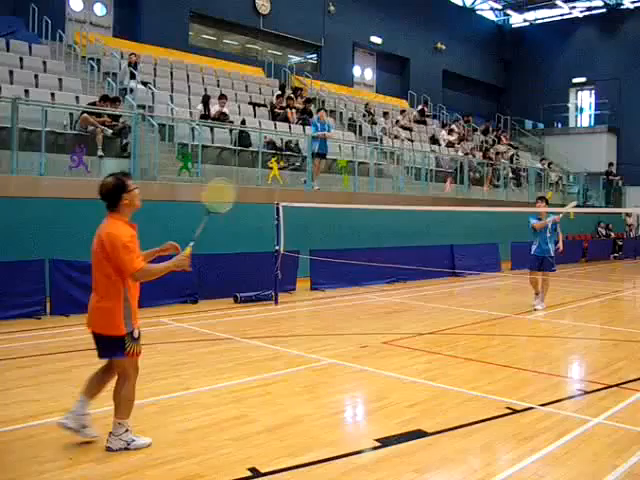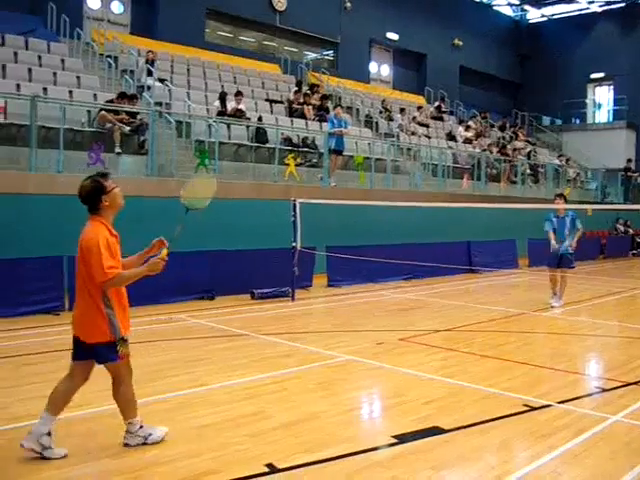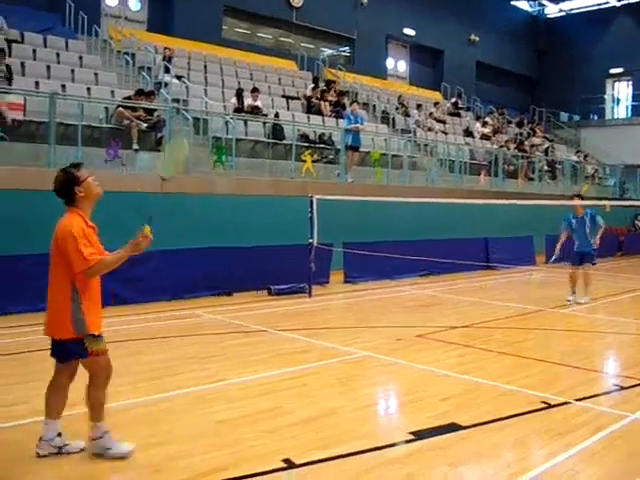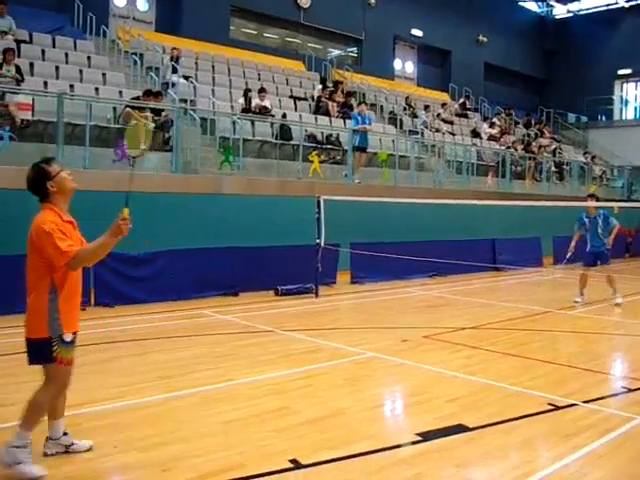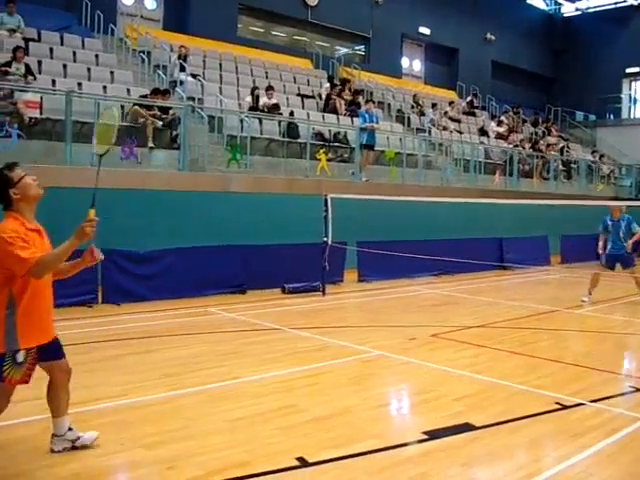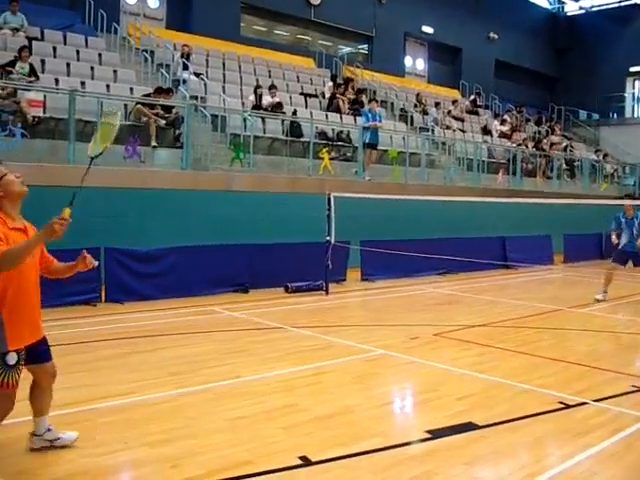
dt=0.2s
person 1, frame 1
left shoulder: (110, 228)
right shoulder: (118, 232)
right elbow: (139, 273)
left wrist: (160, 251)
right wrist: (174, 264)
left hip: (104, 314)
right hip: (117, 317)
left knee: (112, 367)
right knee: (129, 371)
left ankle: (77, 414)
right ankle: (120, 435)
person 1, frame 2
left shoulder: (101, 231)
right shoulder: (98, 236)
left elbow: (118, 267)
right elbow: (111, 280)
left wrist: (146, 253)
right wrist: (147, 269)
left hip: (88, 320)
right hip: (103, 322)
left knee: (77, 375)
right knee: (123, 374)
left ankle: (38, 436)
right ankle: (135, 431)
person 1, frame 3
left shoulder: (82, 224)
right shoulder: (71, 226)
left elbow: (101, 260)
right elbow: (91, 269)
left wrist: (134, 248)
right wrist: (130, 250)
left hip: (72, 316)
right hip: (73, 318)
left knee: (63, 375)
right knee: (102, 370)
left ankle: (50, 439)
right ankle: (99, 437)
person 1, frame 4
left shoulder: (64, 221)
right shoulder: (46, 223)
left elbow: (86, 257)
right elbow: (74, 261)
left wrist: (112, 240)
right wrist: (110, 237)
left hip: (61, 318)
right hip: (48, 320)
left knee: (61, 379)
right knee: (56, 381)
left ankle: (57, 438)
person 1, frame 5
left shoulder: (37, 231)
left elbow: (54, 270)
right elbow: (37, 269)
left wrist: (83, 262)
right wrist: (75, 241)
left hip: (40, 327)
left knee: (61, 373)
left ankle: (63, 434)
person 1, frame 6
left shoulder: (30, 230)
left elbow: (51, 269)
left wrist: (79, 264)
right wrist: (43, 236)
left hip: (29, 327)
left knee: (47, 374)
left ankle: (42, 432)
